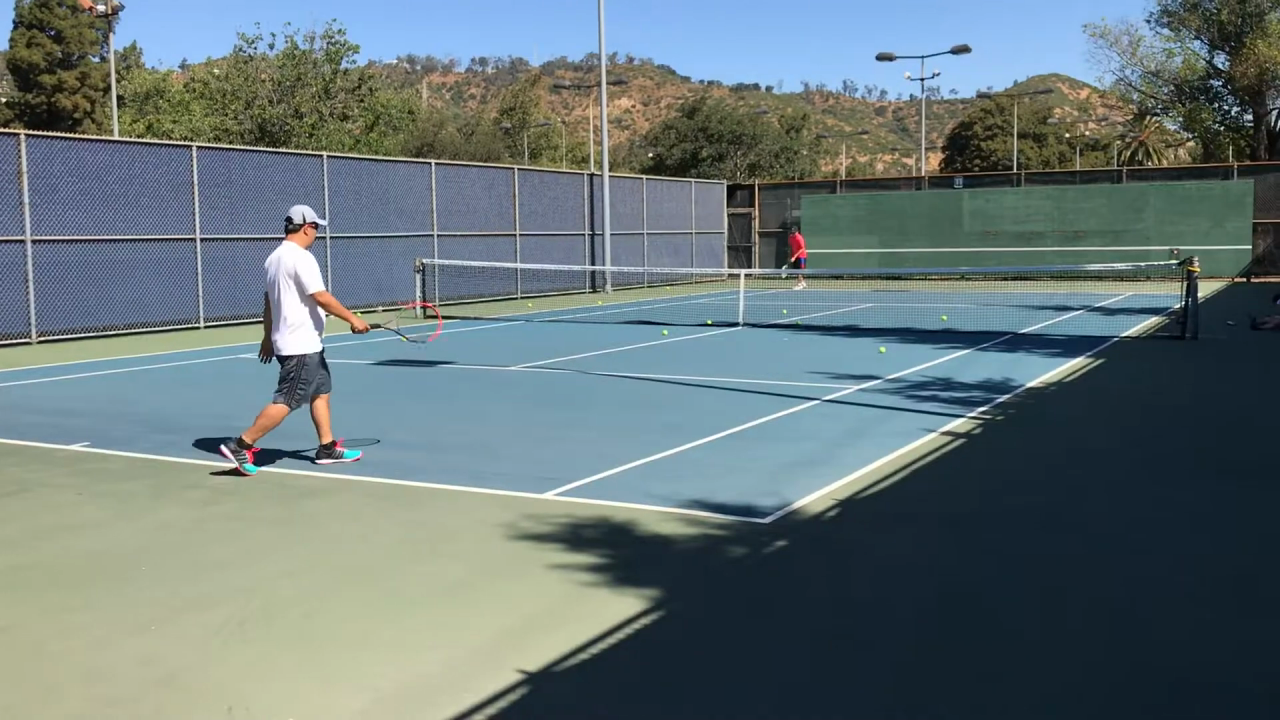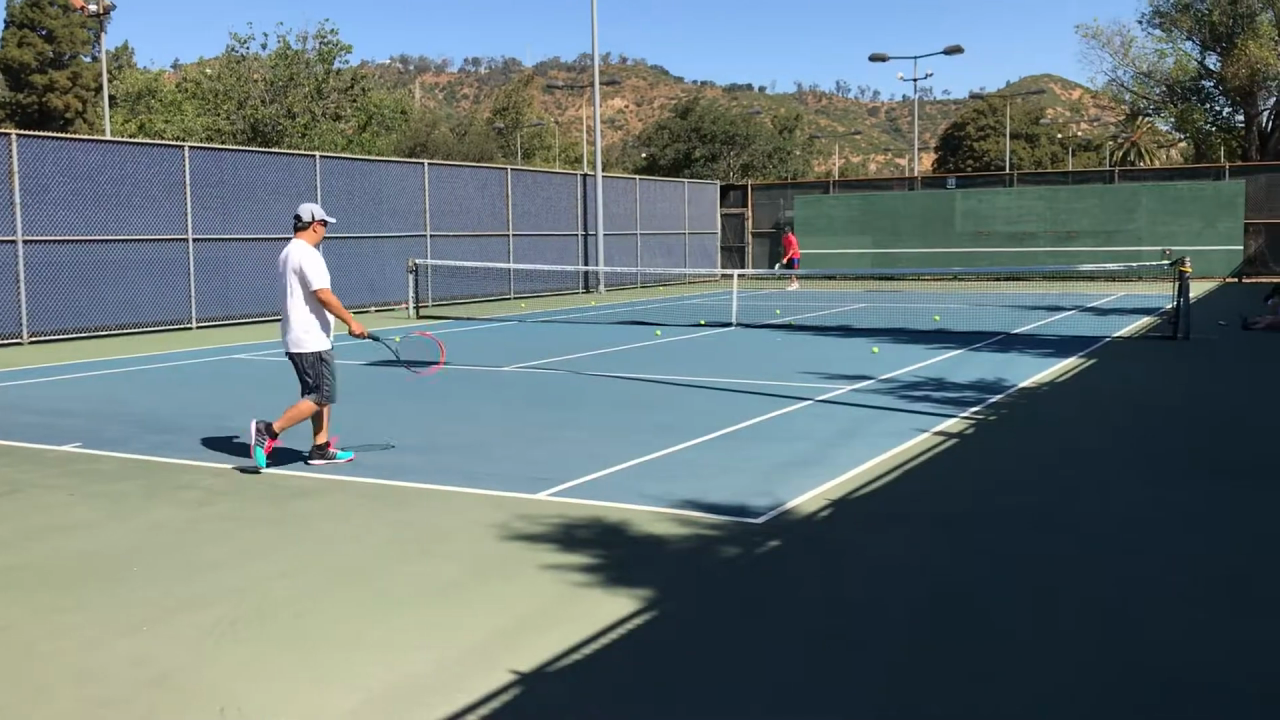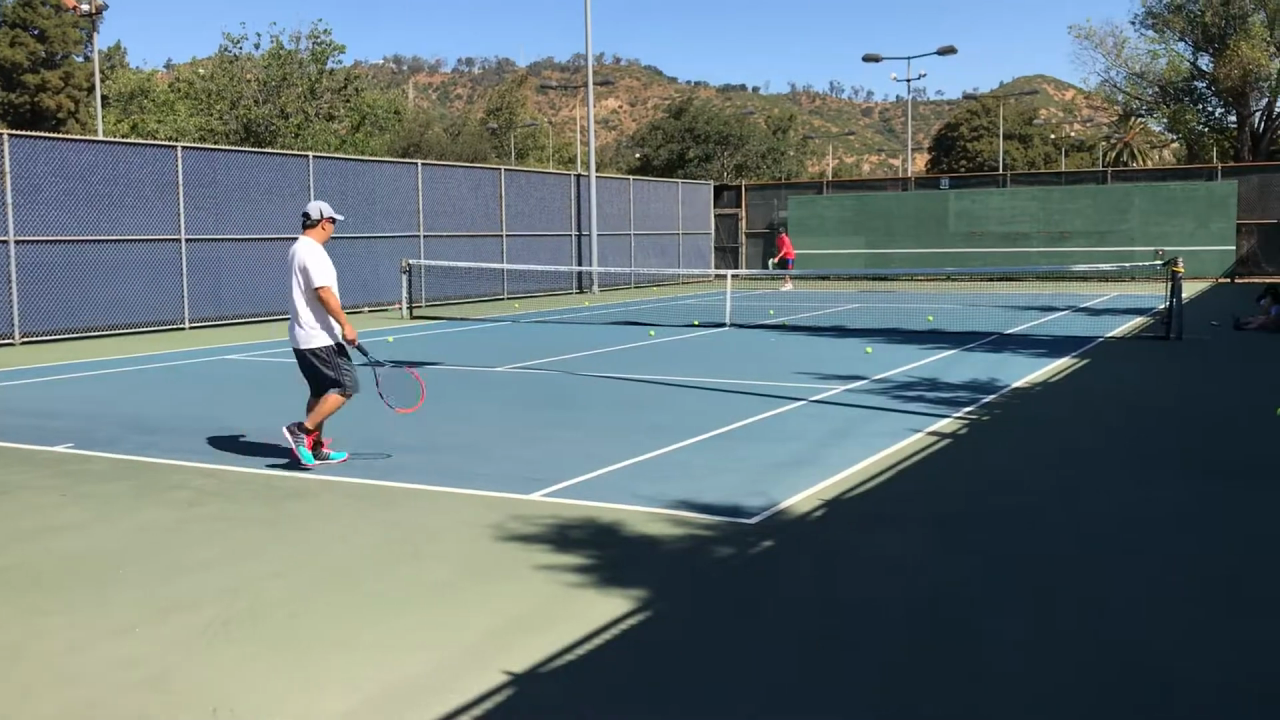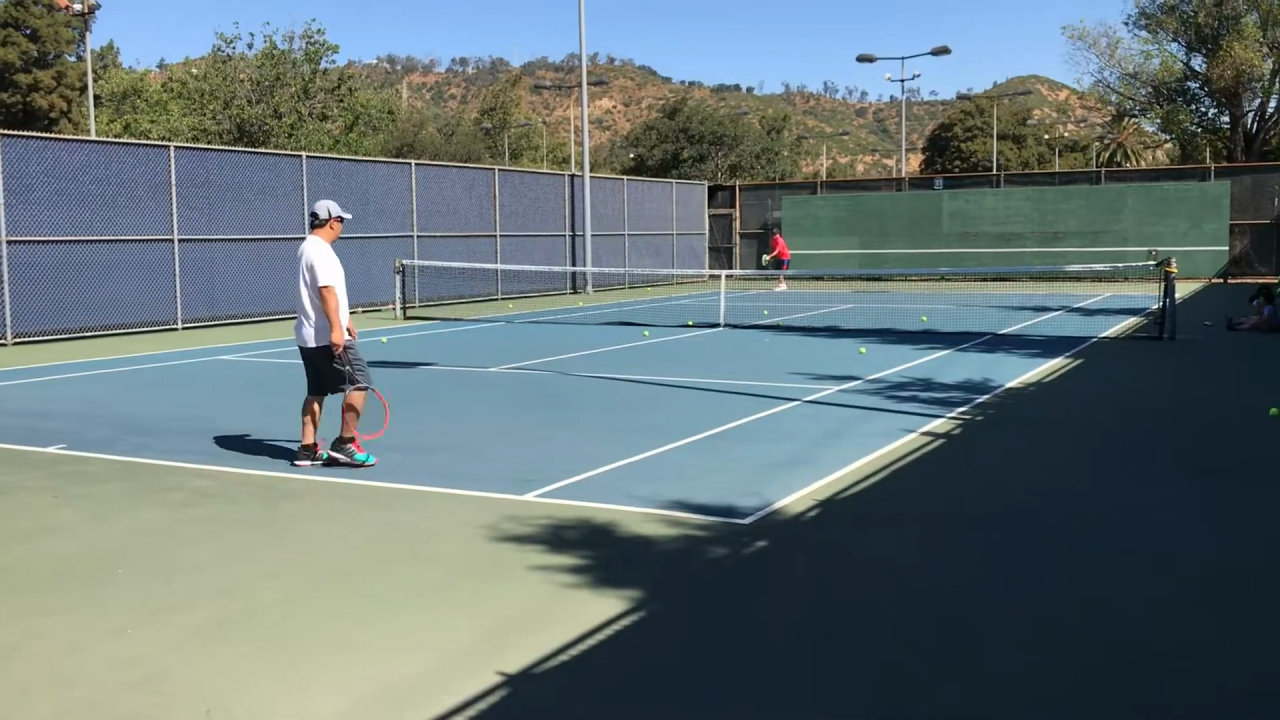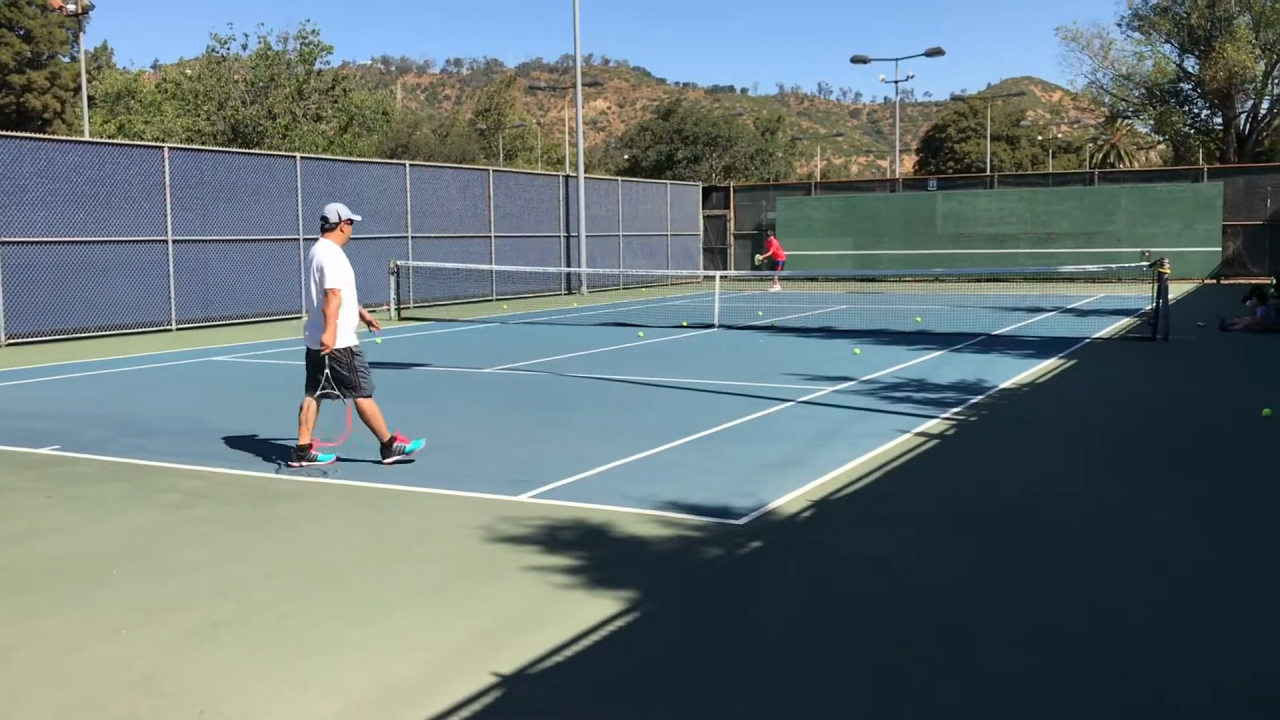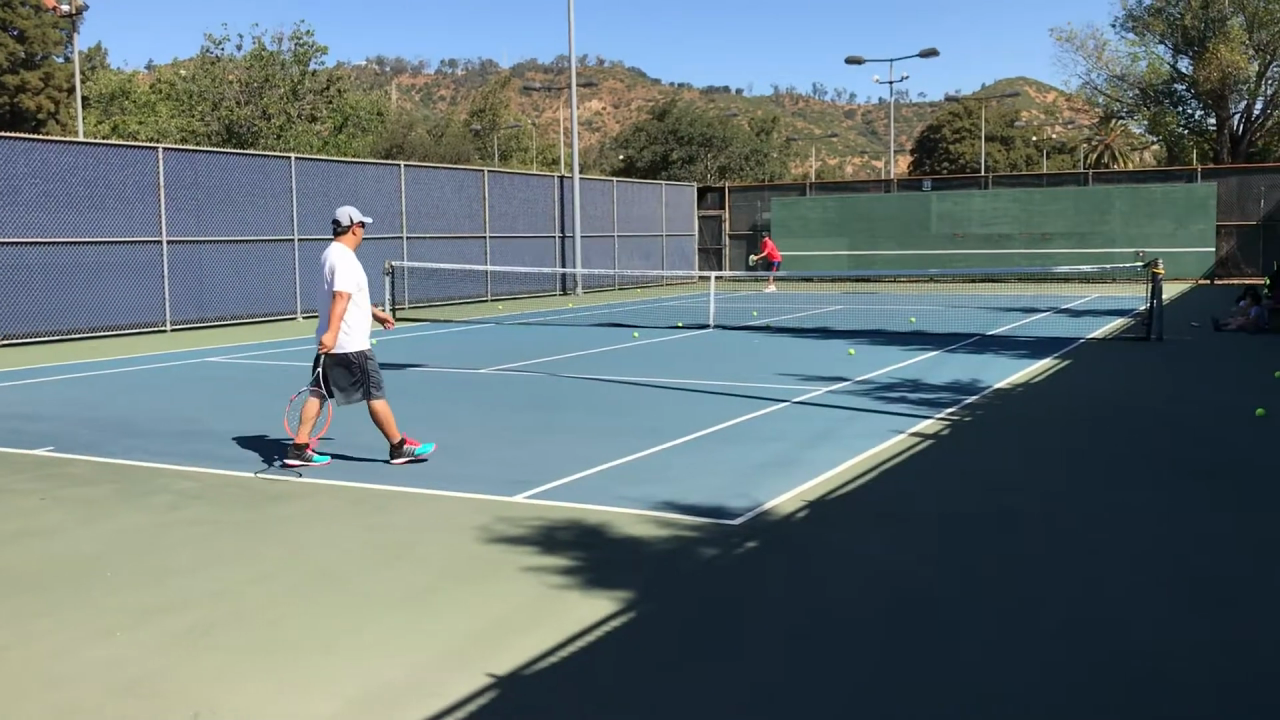
dt=0.1s
person 1, frame 1
left shoulder: (275, 257)
right shoulder: (301, 257)
left elbow: (269, 300)
right elbow: (322, 297)
left wrist: (267, 336)
right wrist: (352, 318)
left hip: (292, 342)
right hip: (301, 344)
left knee: (320, 393)
right knee: (287, 400)
left ankle: (328, 448)
right ankle: (240, 445)
person 1, frame 2
left shoulder: (287, 253)
right shoulder: (307, 254)
right elbow: (323, 295)
right wrist: (351, 322)
left hip: (300, 339)
right hip: (311, 342)
left knee: (320, 395)
right knee: (320, 398)
left ankle: (321, 448)
right ankle: (268, 431)
person 1, frame 3
left shoulder: (299, 249)
right shoulder: (313, 252)
right elbow: (325, 293)
right wrist: (345, 325)
left hip: (303, 337)
right hip: (320, 339)
left knee: (322, 392)
right knee: (344, 388)
left ankle: (316, 447)
right ankle: (303, 430)
person 1, frame 4
left shoulder: (308, 247)
right shoulder: (321, 251)
right elbow: (328, 292)
left wrist: (343, 323)
right wrist: (336, 328)
left hip: (309, 336)
right hip: (326, 337)
left knee: (316, 392)
right knee: (358, 384)
left ankle: (308, 449)
right ankle: (345, 443)
person 1, frame 5
left shoulder: (318, 251)
right shoulder: (332, 255)
right elbow: (332, 295)
left wrist: (361, 313)
right wrist: (330, 332)
left hip: (317, 340)
right hip: (338, 341)
left knee: (314, 392)
right knee: (363, 393)
left ankle: (303, 450)
right ankle: (391, 446)
person 1, frame 6
left shoulder: (331, 254)
right shoulder: (344, 258)
right elbow: (341, 298)
left wrist: (376, 312)
right wrist: (331, 333)
left hip: (334, 342)
right hip: (350, 344)
left knee: (319, 393)
right knee: (374, 394)
left ankle: (299, 448)
right ankle: (400, 447)
